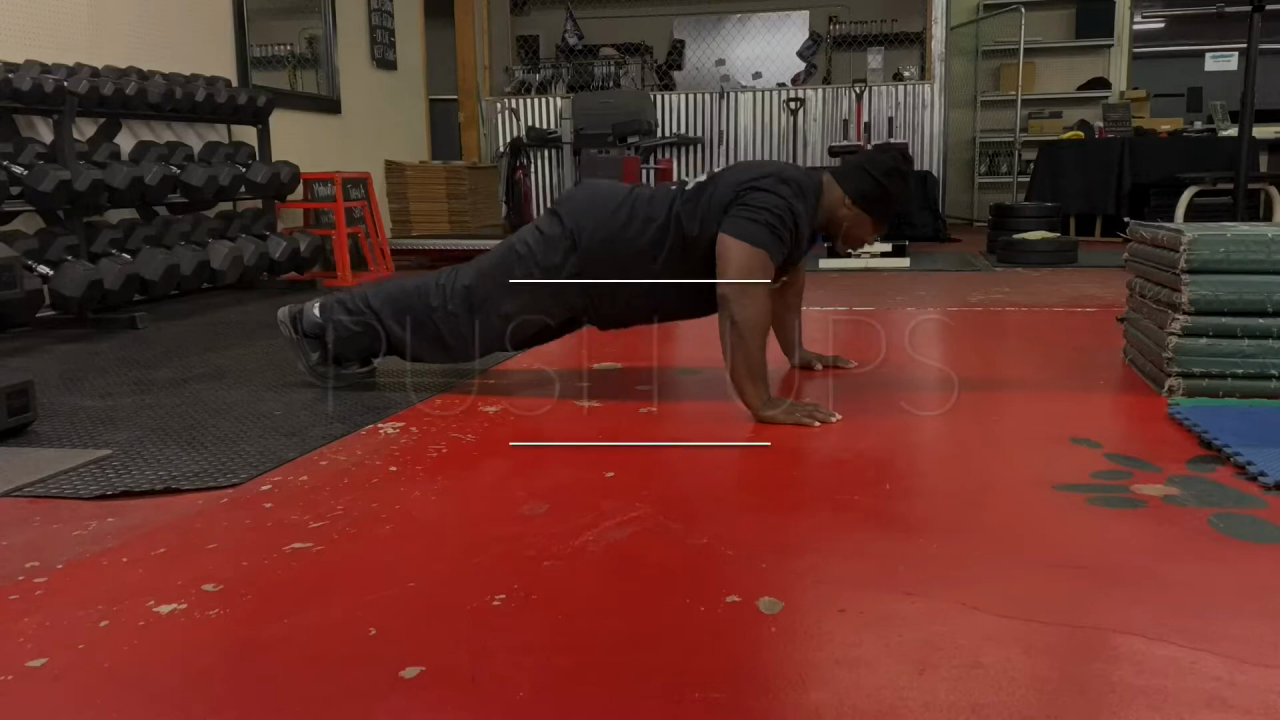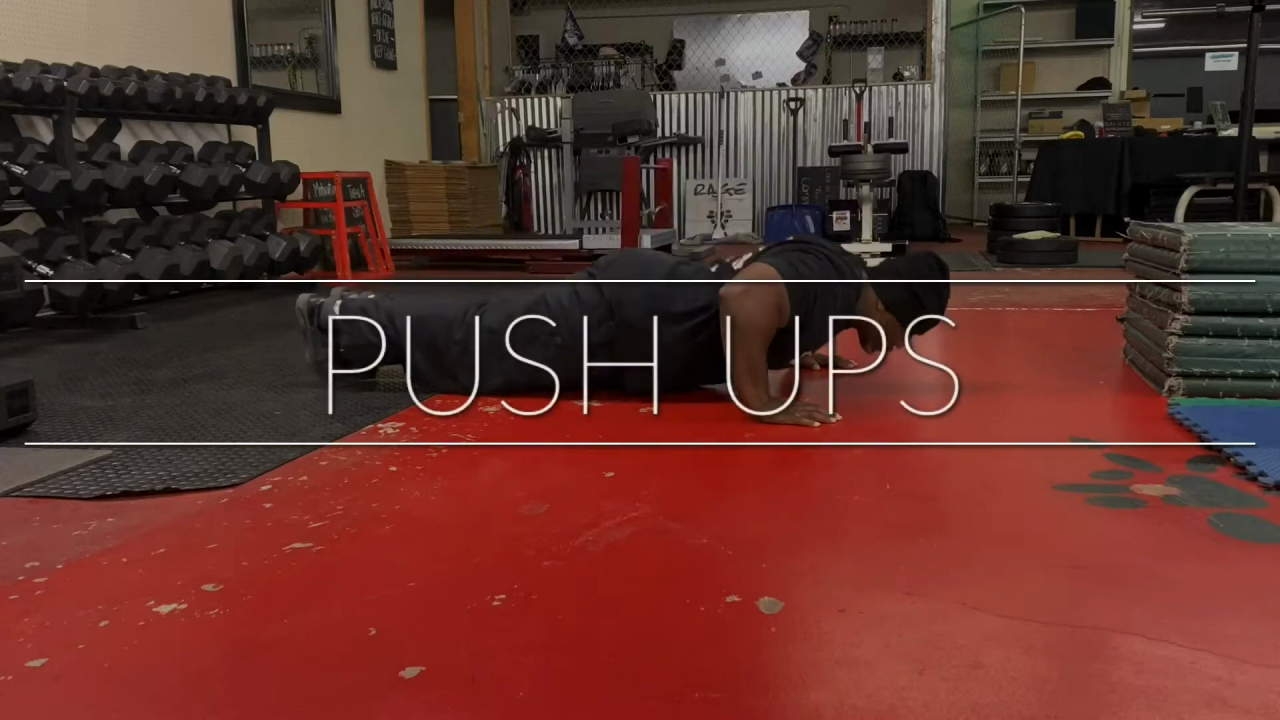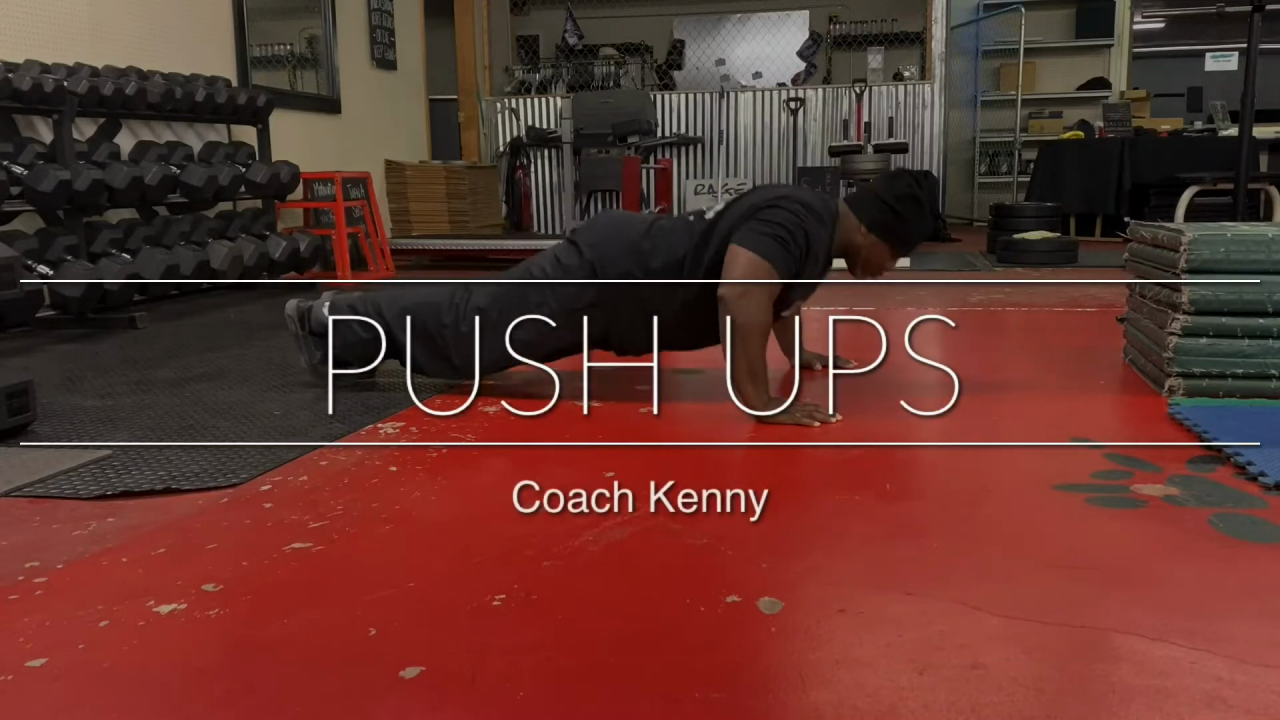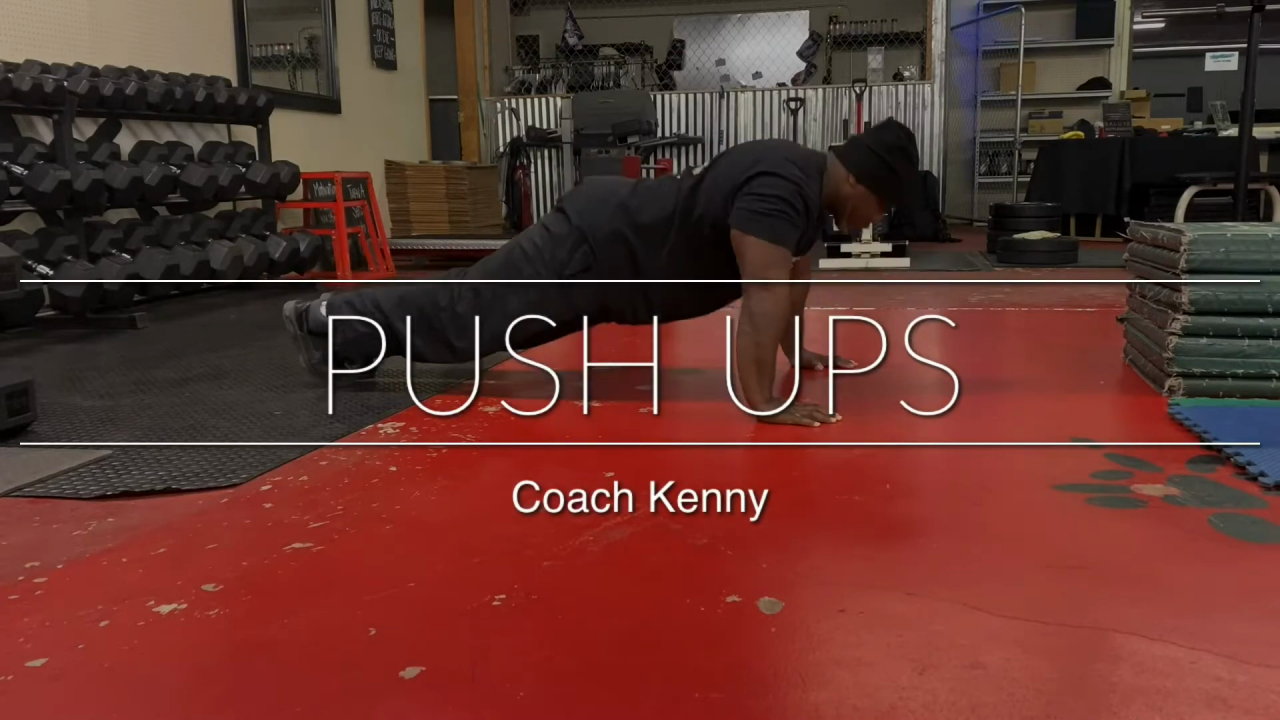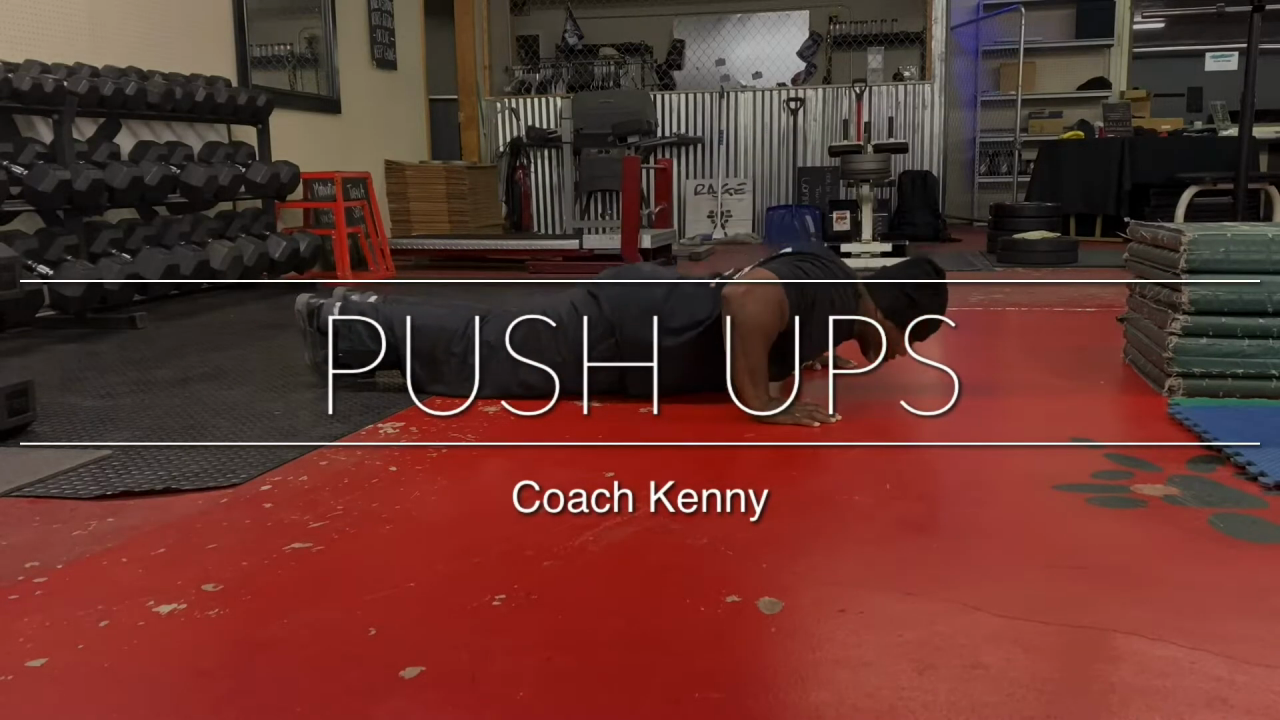
dt=1s
person 1, frame 1
left shoulder: (807, 201)
right shoulder: (784, 202)
left elbow: (782, 274)
right elbow: (738, 291)
left wrist: (796, 351)
right wrist: (761, 402)
left hip: (603, 251)
right hip: (584, 248)
left knee: (478, 311)
right knee: (456, 314)
left ankle: (342, 326)
right ankle: (322, 322)
person 1, frame 2
left shoulder: (837, 275)
right shoulder: (829, 282)
right elbow: (741, 298)
left wrist: (797, 354)
right wrist: (758, 399)
left hip: (634, 302)
right hip: (614, 316)
left knee: (488, 327)
right knee: (474, 342)
left ankle: (361, 314)
right ankle: (338, 318)
person 1, frame 3
left shoulder: (817, 223)
right shoulder: (802, 227)
left elbow: (770, 280)
right elbow: (738, 292)
left wrist: (795, 350)
right wrist: (759, 401)
left hip: (624, 270)
right hip: (602, 281)
left knee: (481, 319)
right knee: (464, 330)
left ankle: (347, 311)
right ankle: (327, 320)
person 1, frame 4
left shoulder: (810, 184)
right shoulder: (783, 183)
left elbow: (791, 273)
right elbow: (763, 290)
left wrist: (795, 350)
right wrist: (761, 401)
left hip: (614, 245)
right hip: (592, 248)
left knee: (474, 310)
right knee: (461, 317)
left ankle: (345, 321)
right ankle: (328, 320)
person 1, frame 5
left shoulder: (834, 285)
right shoulder: (830, 292)
right elbow: (745, 298)
left wrist: (795, 355)
right wrist: (759, 400)
left hip: (642, 308)
right hip: (618, 333)
left knee: (495, 336)
right knee: (475, 351)
left ankle: (365, 315)
right ankle: (337, 318)
